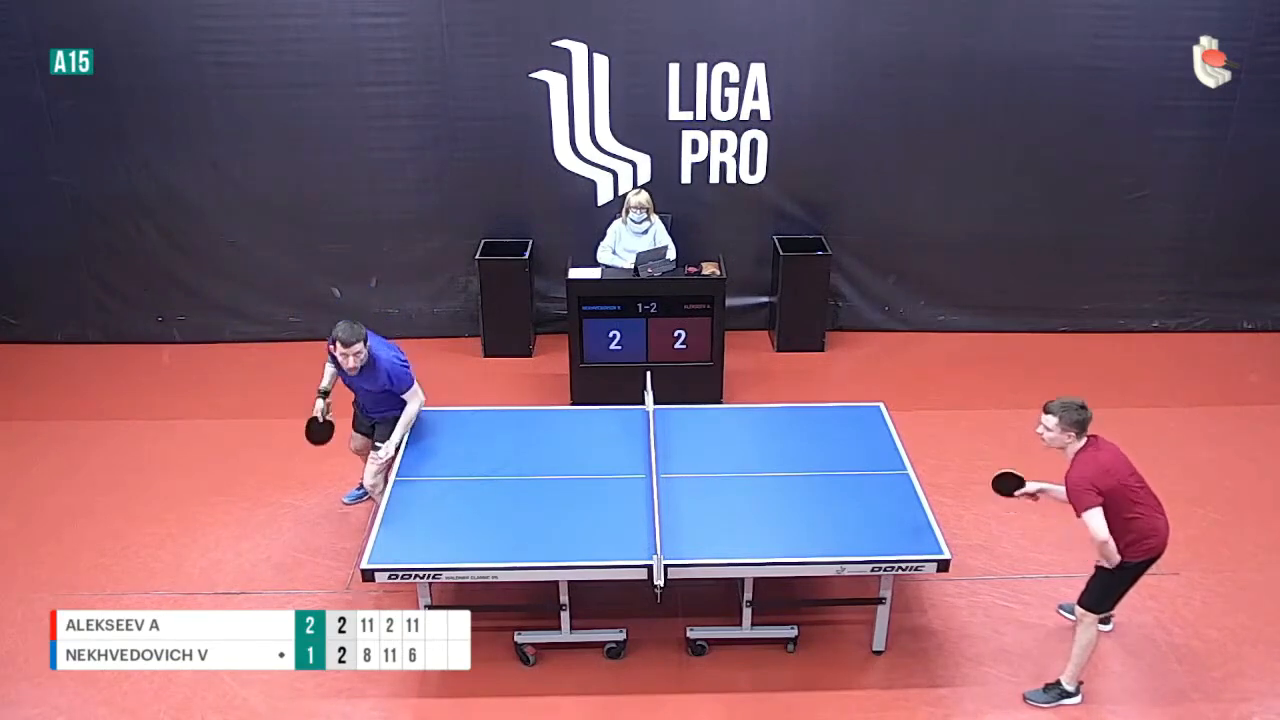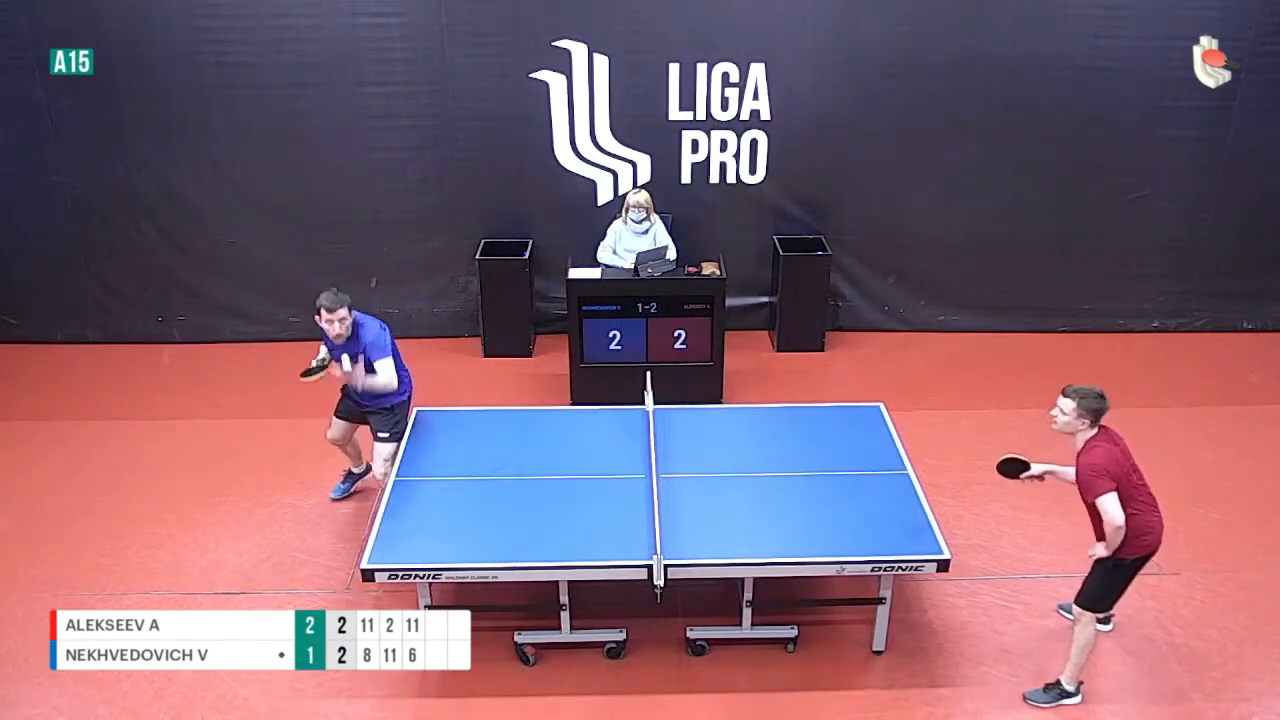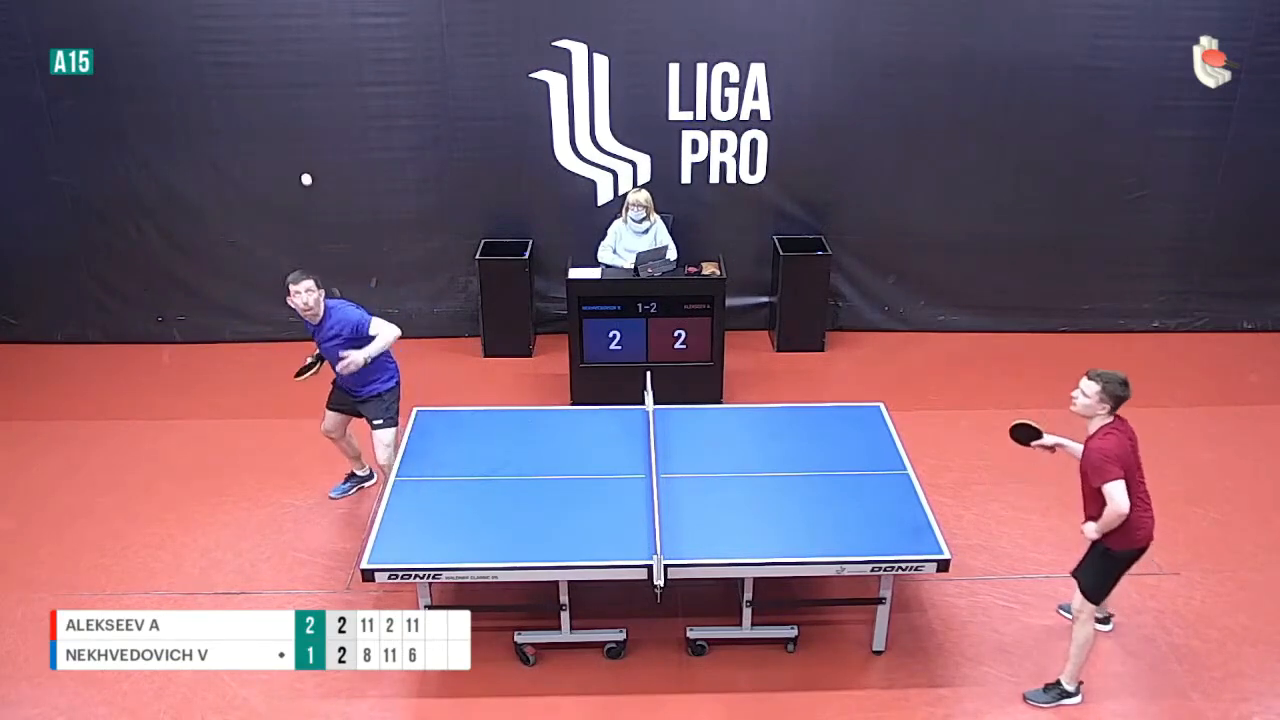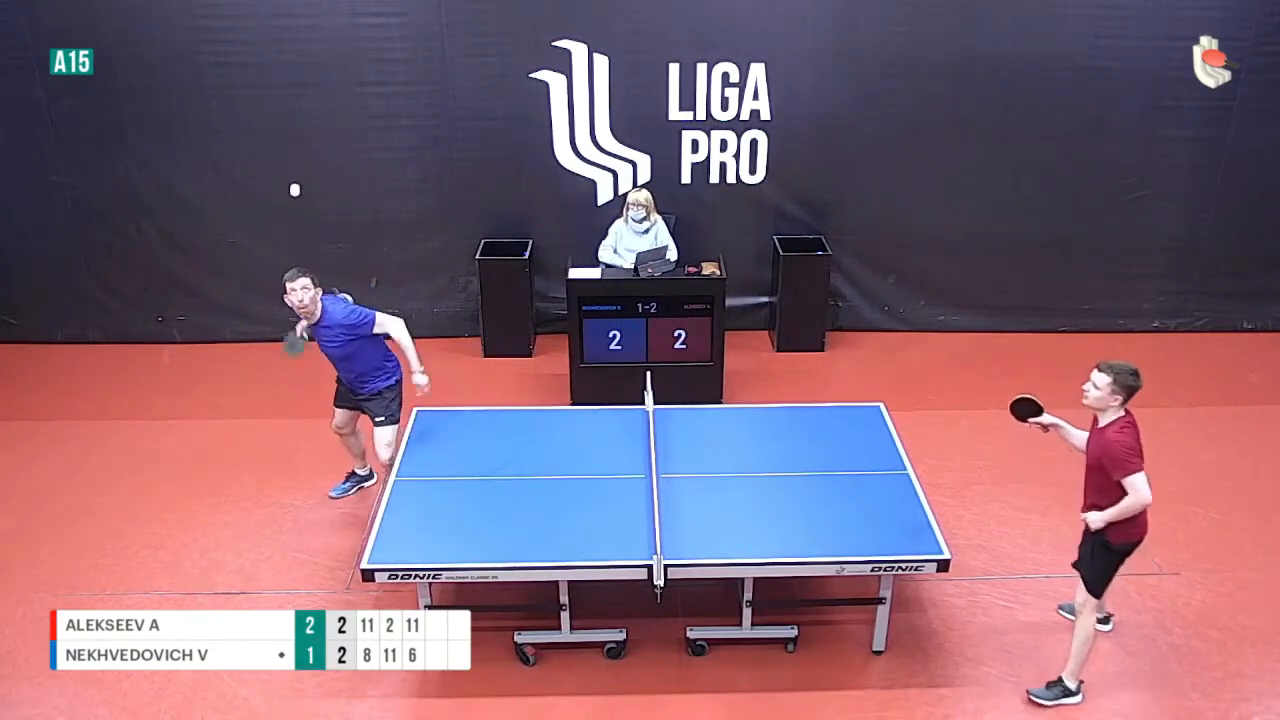
dt=0.3s
person 1, frame 1
left shoulder: (1079, 475)
right shoulder: (1097, 445)
left elbow: (1100, 536)
left wrist: (1112, 561)
right wrist: (1043, 488)
left hip: (1139, 543)
right hip: (1152, 526)
left knee: (1085, 613)
left ankle: (1068, 687)
right ankle: (1102, 612)
person 1, frame 2
left shoulder: (1091, 462)
right shoulder: (1105, 436)
left elbow: (1115, 520)
left wrist: (1108, 548)
right wrist: (1049, 470)
left hip: (1133, 540)
right hip: (1146, 525)
left knee: (1083, 612)
left ankle: (1068, 687)
right ankle: (1102, 612)
person 1, frame 3
left shoulder: (1102, 447)
right shoulder: (1117, 426)
left elbow: (1119, 507)
left wrist: (1096, 529)
right wrist: (1061, 443)
left hip: (1122, 536)
right hip: (1134, 528)
left knee: (1082, 608)
right knee: (1093, 571)
left ankle: (1068, 687)
right ankle: (1100, 613)
person 1, frame 4
left shoulder: (1116, 441)
right shoulder: (1110, 420)
left elbow: (1142, 497)
right elbow: (1092, 446)
left wrist: (1103, 518)
right wrist: (1056, 424)
left hip: (1116, 529)
right hip: (1107, 522)
left knee: (1085, 603)
right knee: (1088, 565)
left ankle: (1069, 685)
right ankle: (1100, 613)
person 2, frame 1
left shoulder: (389, 363)
right shoulder: (336, 346)
left elbow: (417, 400)
left wrist: (393, 442)
right wrist: (323, 394)
left hip: (393, 413)
right hip: (365, 405)
left knee: (372, 483)
right knee: (358, 448)
right ankle: (375, 481)
person 2, frame 2
left shoulder: (371, 333)
right shoulder: (328, 328)
left elbow: (390, 381)
left wrist: (362, 380)
right wrist: (322, 359)
left hip: (389, 400)
right hip: (356, 393)
left knee: (381, 474)
right knee: (336, 437)
right ankle: (358, 469)
person 2, frame 3
left shoulder: (344, 314)
right shoulder: (311, 318)
left elbow: (392, 331)
left wrist: (364, 354)
right wrist: (320, 356)
left hip: (380, 387)
right hip: (347, 383)
left knee: (385, 461)
right knee: (331, 430)
right ankle: (362, 473)
person 2, frame 4
left shoulder: (343, 314)
right shoulder: (311, 314)
left elbow: (395, 324)
right elbow: (345, 298)
left wrist: (417, 370)
left hip: (382, 384)
right hip: (350, 381)
left knee: (385, 457)
right knee: (341, 427)
right ankle: (362, 472)
